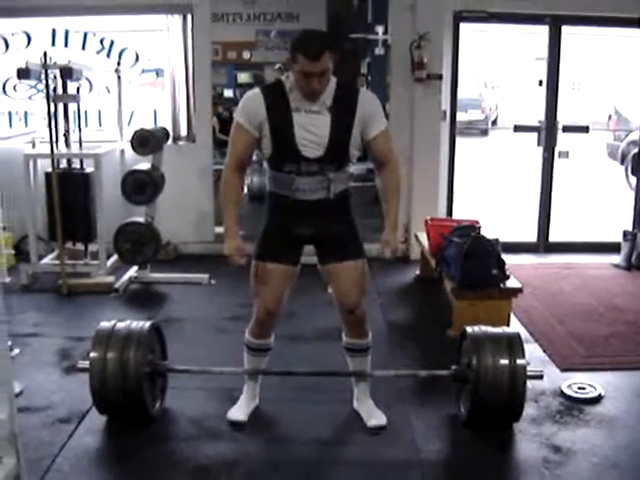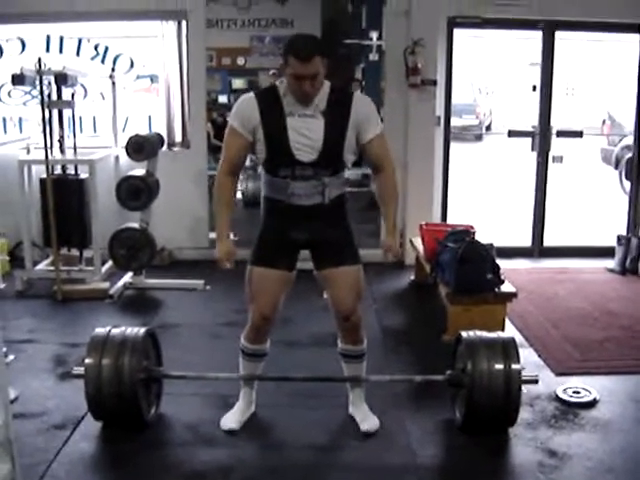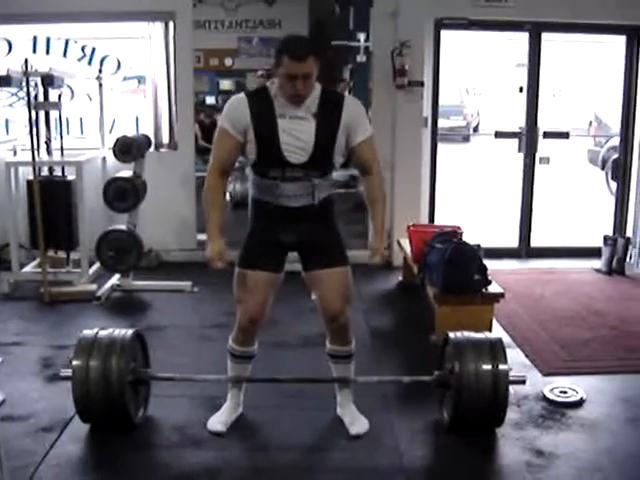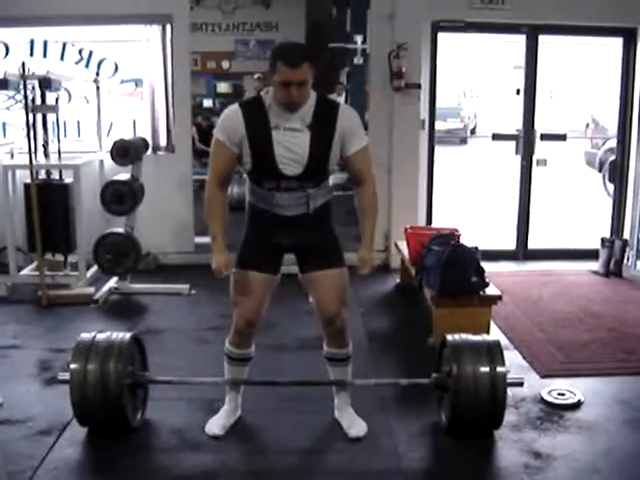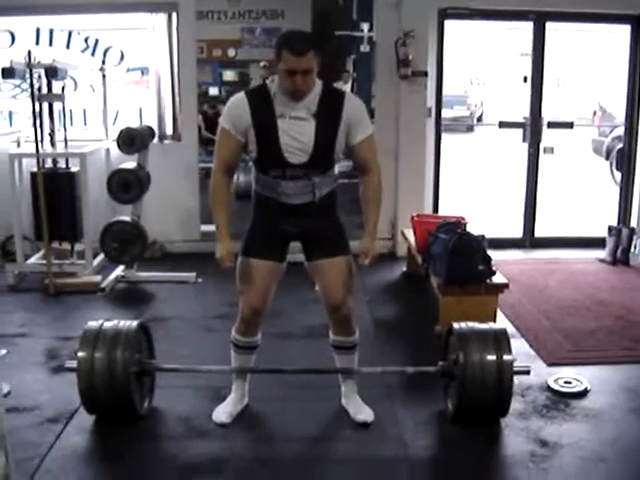
dt=0.4s
person 1, frame 1
left shoulder: (360, 102)
right shoulder: (259, 102)
left elbow: (387, 164)
right elbow: (234, 168)
left wrist: (391, 226)
right wrist: (231, 232)
left hip: (335, 216)
right hip: (283, 216)
left knee: (354, 309)
right knee: (264, 312)
left ankle: (362, 395)
right ankle: (250, 392)
person 1, frame 2
left shoulder: (355, 106)
right shoulder: (253, 107)
left elbow: (383, 168)
right elbow: (228, 172)
left wrist: (390, 229)
right wrist: (223, 235)
left hip: (331, 221)
right hip: (278, 221)
left knee: (349, 315)
right knee: (260, 317)
left ankle: (357, 400)
right ankle: (246, 399)
person 1, frame 3
left shoulder: (345, 109)
right shoulder: (244, 107)
left elbow: (371, 171)
right elbow: (217, 173)
left wrist: (378, 232)
right wrist: (214, 237)
left hip: (319, 222)
right hip: (266, 223)
left knee: (338, 316)
right knee: (247, 318)
left ankle: (345, 401)
right ankle: (233, 400)
person 1, frame 4
left shoulder: (340, 118)
right shoulder: (239, 118)
left elbow: (364, 182)
right elbow: (217, 183)
left wrist: (367, 243)
right wrist: (218, 247)
left hip: (316, 227)
right hip: (263, 227)
left knee: (334, 318)
right knee: (243, 321)
left ankle: (343, 404)
right ankle: (231, 403)
person 1, frame 5
left shoulder: (346, 106)
right shoulder: (244, 106)
left elbow: (370, 171)
right elbow: (222, 172)
left wrist: (370, 234)
right wrist: (223, 236)
left hip: (322, 215)
right hip: (268, 215)
left knee: (341, 306)
right knee: (250, 309)
left ankle: (350, 392)
right ankle: (238, 391)
